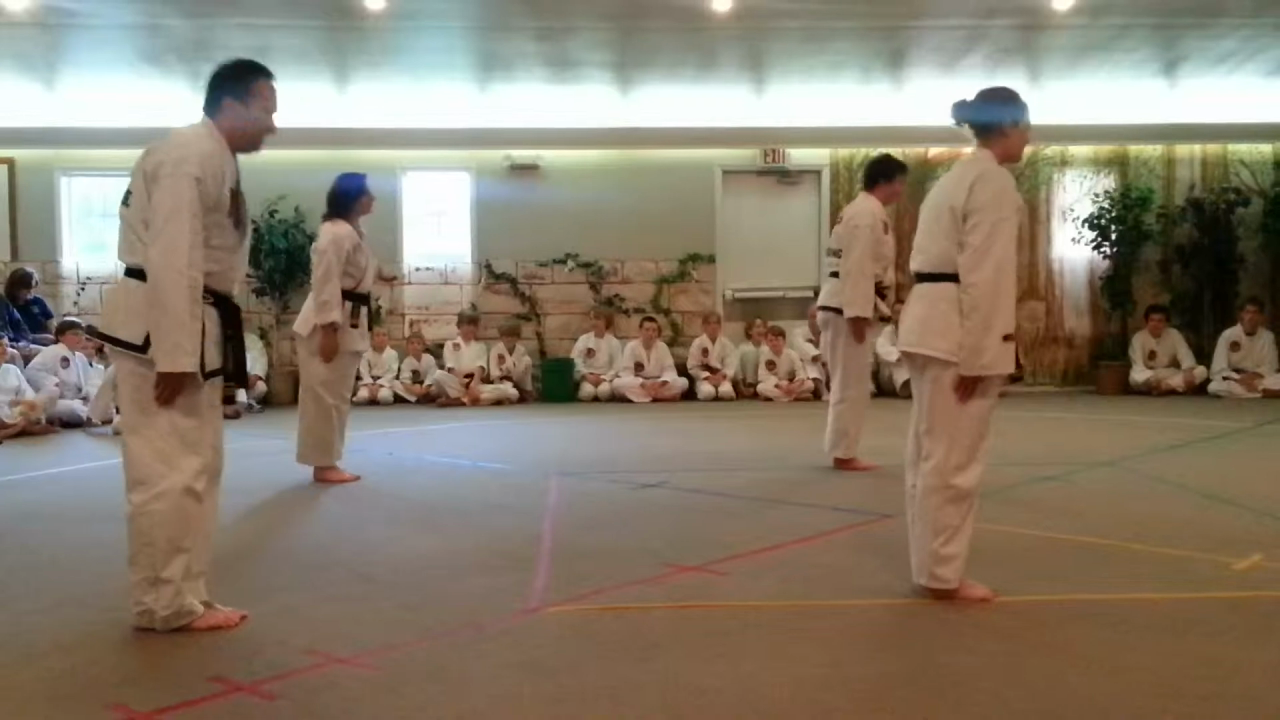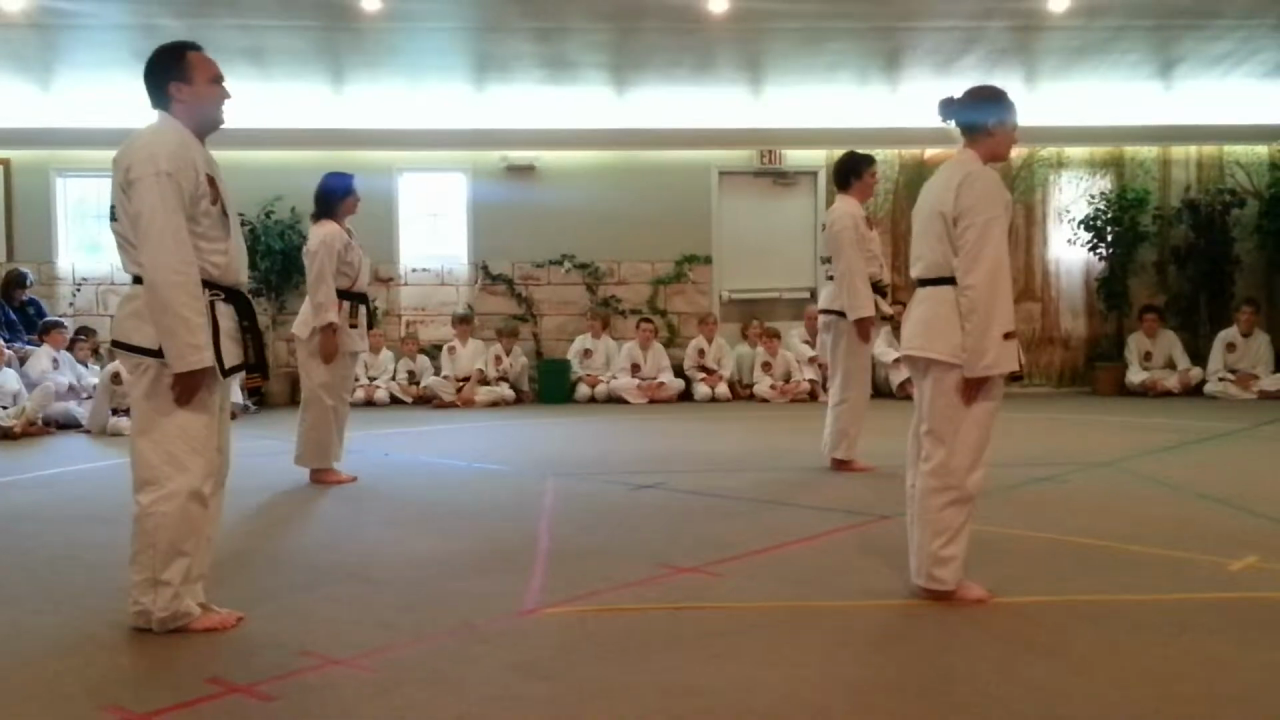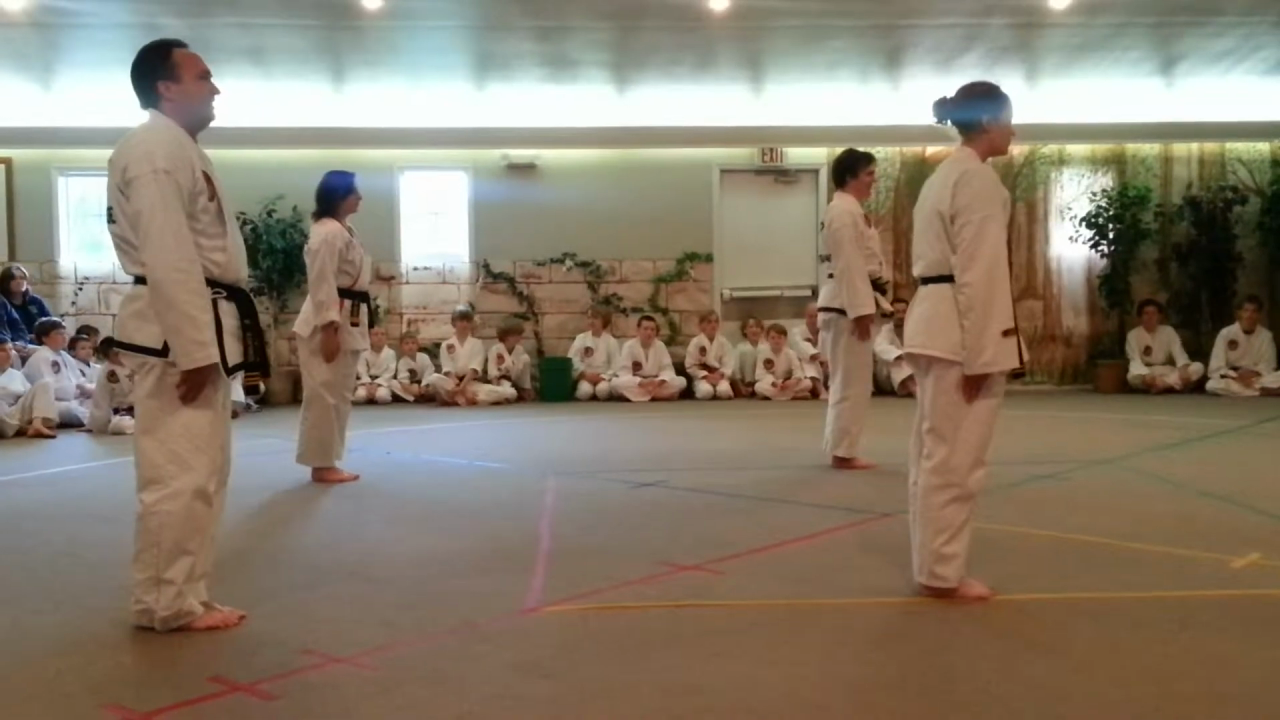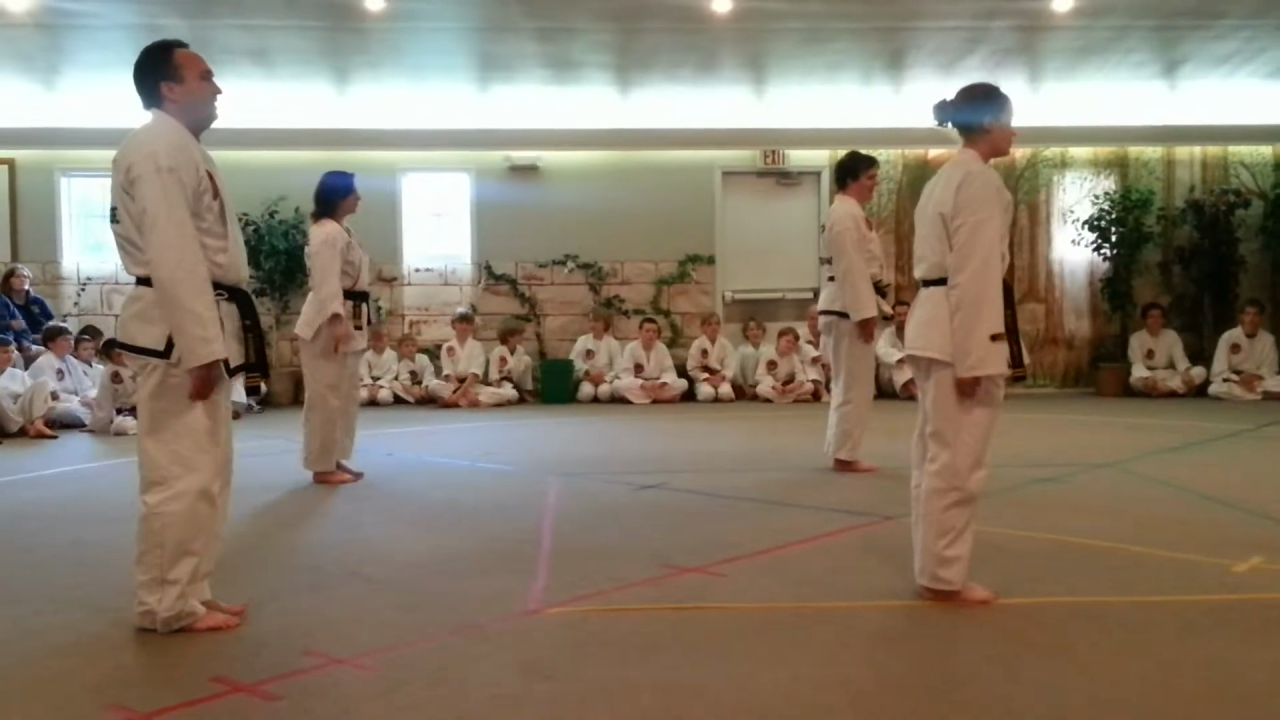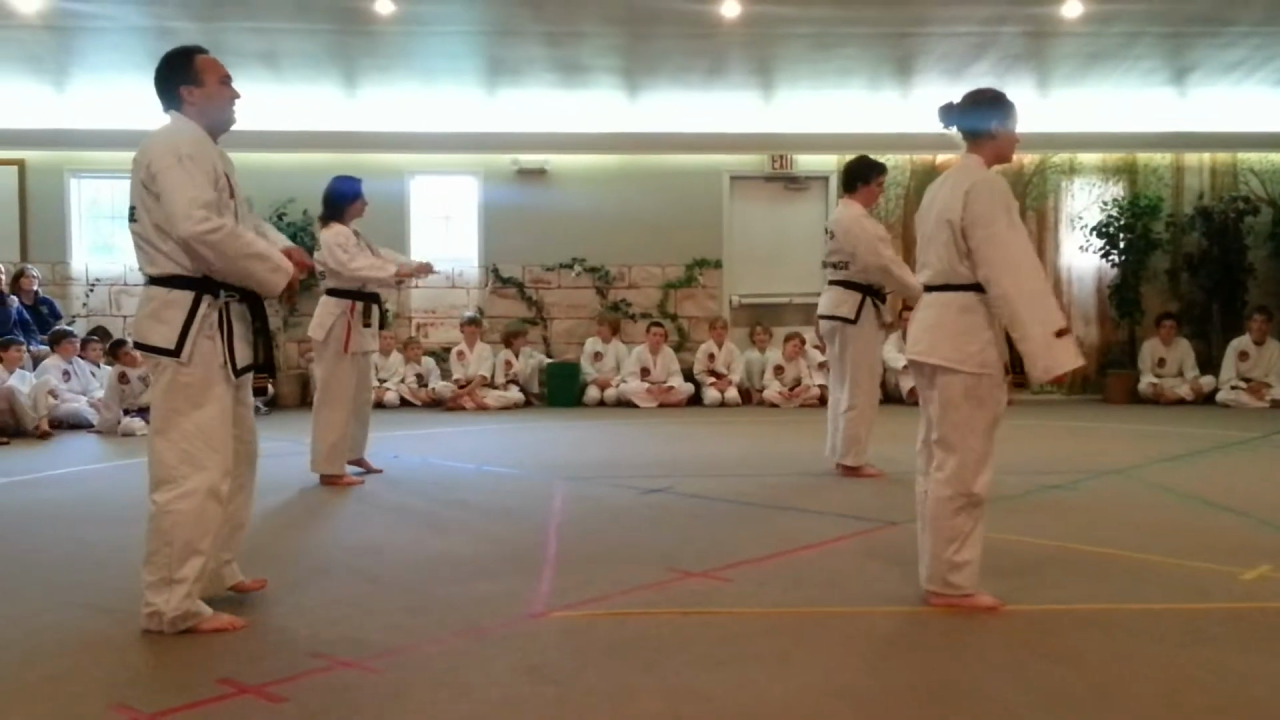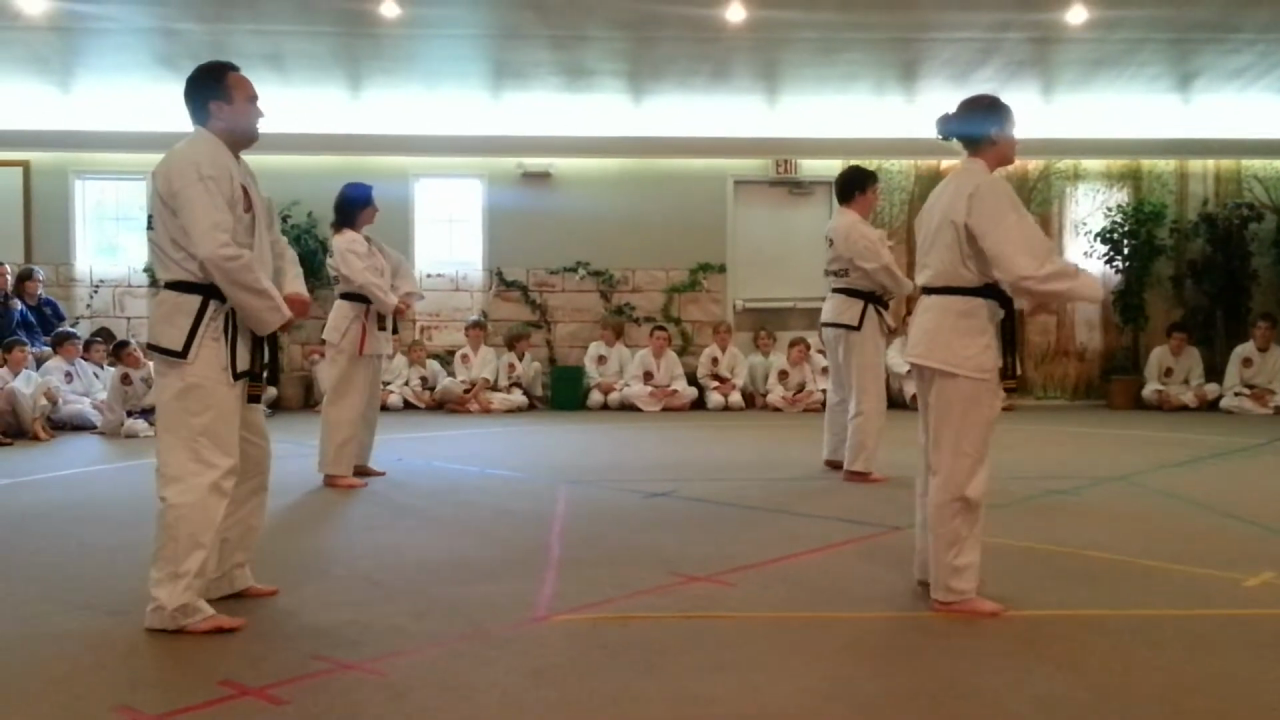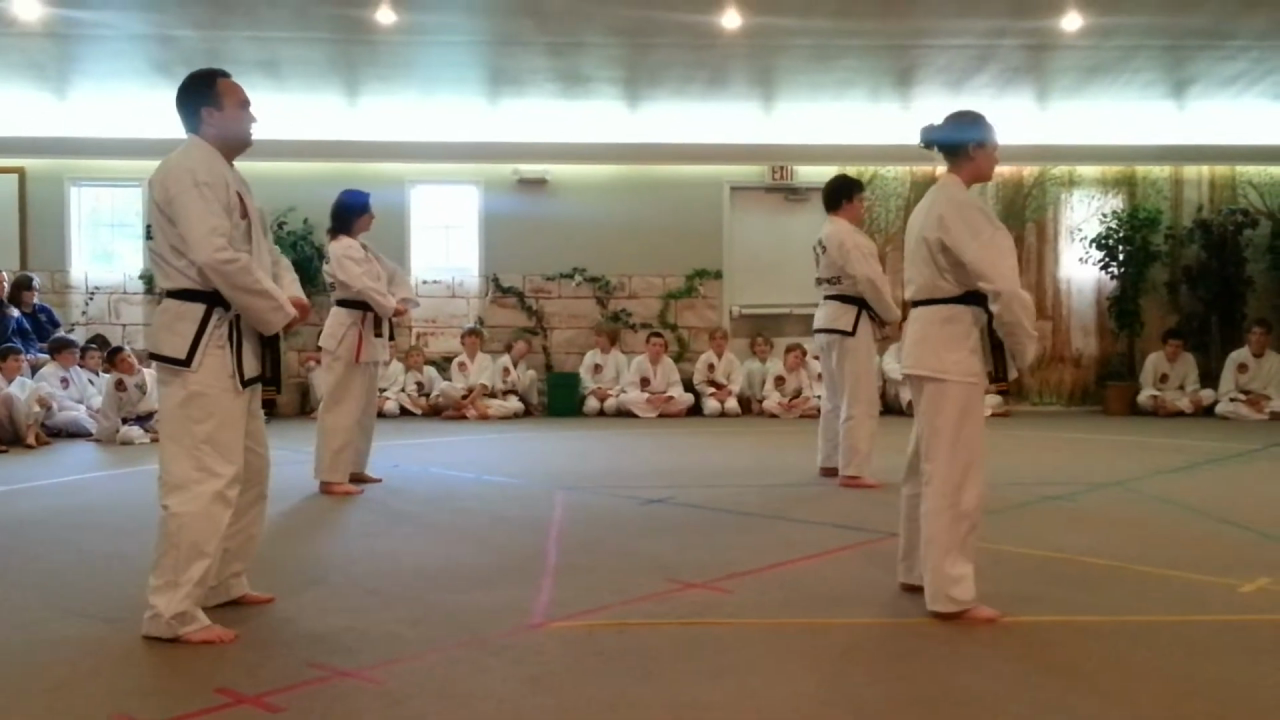
dt=0.4s
person 1, frame 1
left shoulder: (215, 158)
right shoulder: (190, 155)
right elbow: (172, 262)
right wrist: (173, 357)
left hip: (190, 326)
right hip: (161, 330)
left knee: (197, 467)
right knee: (169, 472)
left ankle: (184, 595)
right ankle: (165, 604)
person 1, frame 2
left shoulder: (187, 150)
right shoulder: (158, 151)
right elbow: (166, 263)
right wrist: (188, 354)
left hip: (202, 328)
right hip: (173, 332)
left knee: (201, 471)
right knee: (175, 475)
left ankle: (181, 597)
right ankle: (163, 605)
person 1, frame 3
left shoulder: (179, 148)
right shoulder: (153, 150)
right elbow: (169, 261)
right wrist: (194, 350)
left hip: (199, 326)
right hip: (174, 332)
left knee: (202, 469)
right knee: (179, 472)
left ankle: (182, 594)
right ankle: (166, 604)
person 1, frame 4
left shoulder: (183, 148)
right shoulder: (158, 149)
right elbow: (173, 258)
left wrist: (227, 330)
right wrist: (208, 345)
left hip: (197, 329)
right hip: (176, 333)
left knee: (206, 468)
right knee: (182, 473)
left ankle: (189, 590)
right ankle: (167, 605)
person 1, frame 5
left shoulder: (205, 151)
right shoulder: (174, 146)
left elbow: (241, 221)
right elbow: (202, 230)
left wrist: (283, 251)
right wrist: (274, 272)
left hip: (217, 325)
right hip: (189, 327)
left knee: (234, 455)
right knee: (194, 471)
left ankle: (214, 571)
right ankle: (173, 605)
person 1, frame 6
left shoulder: (235, 168)
right shoulder: (194, 162)
left elbow: (271, 242)
right elbow: (219, 253)
left wrist: (293, 290)
right wrist: (274, 313)
left hip: (230, 334)
right hip: (197, 333)
left knee: (247, 461)
right knee: (201, 469)
left ankle: (225, 574)
right ankle: (176, 603)
person 1, frame 7
left shoulder: (226, 175)
right shoulder: (189, 170)
left elbow: (262, 249)
right elbow: (218, 258)
left wrist: (290, 295)
right wrist: (278, 312)
left hip: (231, 340)
right hip: (201, 341)
left knee: (246, 469)
right knee: (203, 478)
left ankle: (222, 582)
right ankle: (172, 612)
person 2, frame 1
left shoulder: (957, 176)
right shoulder: (993, 180)
right elbow: (985, 276)
right wrist: (978, 356)
left hip: (928, 318)
right hip: (959, 327)
left knee: (931, 451)
right knee: (953, 457)
left ankle: (932, 567)
right ankle: (943, 575)
person 2, frame 2
left shoulder: (942, 178)
right shoulder: (981, 180)
right elbow: (981, 276)
right wrist: (981, 357)
left hip: (930, 323)
right hip: (961, 330)
left knee: (932, 454)
right knee: (953, 458)
left ankle: (931, 568)
right ankle: (940, 576)
person 2, frame 3
left shoulder: (943, 176)
right shoulder: (977, 177)
right elbow: (979, 273)
right wrist: (981, 354)
left hip: (933, 320)
right hip: (962, 328)
left knee: (935, 452)
right knee: (955, 455)
left ankle: (935, 566)
right ankle: (942, 573)
person 2, frame 4
left shoulder: (944, 178)
right shoulder: (979, 179)
right elbow: (975, 274)
right wrist: (976, 355)
left hip: (933, 323)
right hip: (962, 330)
left knee: (937, 455)
right knee: (958, 460)
left ankle: (937, 569)
right ankle: (943, 577)
person 2, frame 5
left shoulder: (943, 184)
right shoulder: (985, 185)
right elbow: (1011, 274)
right wrist: (1051, 347)
left hip: (934, 328)
right hip: (964, 334)
left knee: (940, 461)
right knee: (961, 466)
left ankle: (941, 576)
right ankle: (951, 584)
person 2, frame 6
left shoulder: (946, 188)
right shoulder: (986, 188)
right elbow: (1026, 265)
right wrist: (1087, 285)
left hip: (936, 327)
right hip: (962, 335)
left knee: (942, 461)
right knee: (959, 466)
left ankle: (936, 566)
right ankle: (952, 587)
person 2, frame 7
left shoulder: (932, 203)
right shoulder: (959, 204)
right elbow: (1000, 282)
right wrist: (1024, 345)
left hip: (931, 339)
right hip: (951, 345)
left knee: (929, 464)
right knee: (953, 471)
left ankle: (919, 569)
right ankle: (950, 593)
person 3, frame 1
left shoulder: (862, 209)
right shoulder: (868, 212)
right elbow: (856, 267)
left wrist: (863, 309)
right wrist: (859, 312)
left hip: (843, 302)
right hip: (847, 304)
left knee: (850, 382)
right knee: (851, 383)
left ankle: (842, 449)
right ankle: (843, 454)
person 3, frame 2
left shoulder: (847, 212)
right shoulder: (847, 214)
right elbow: (850, 268)
left wrist: (861, 309)
right wrist: (861, 312)
left hip: (842, 306)
right hip: (847, 307)
left knee: (848, 384)
right knee: (851, 385)
left ankle: (839, 450)
right ankle: (841, 454)
person 3, frame 3
left shoulder: (845, 210)
right shoulder: (846, 212)
right elbow: (849, 266)
left wrist: (860, 307)
right wrist: (860, 310)
left hip: (843, 302)
right hip: (848, 304)
left knee: (847, 381)
right knee: (852, 382)
left ankle: (839, 447)
right ankle: (842, 452)
person 3, frame 4
left shoulder: (847, 212)
right shoulder: (847, 215)
right elbow: (851, 269)
left wrist: (866, 309)
right wrist: (866, 312)
left hip: (843, 305)
right hip: (849, 306)
left knee: (848, 383)
right knee: (855, 385)
left ankle: (840, 449)
right ankle: (844, 455)
person 3, frame 5
left shoulder: (842, 216)
right shoulder: (857, 220)
right elbow: (883, 264)
left wrist: (903, 286)
right wrist: (915, 290)
left hip: (838, 304)
right hip: (853, 308)
left knee: (844, 385)
right knee: (859, 389)
left ankle: (841, 451)
right ankle: (851, 460)
person 3, frame 6
left shoulder: (838, 225)
right shoulder: (855, 228)
right elbow: (882, 267)
left wrist: (891, 287)
right wrist: (906, 287)
left hip: (839, 310)
right hip: (856, 315)
left knee: (842, 390)
right knee: (867, 395)
left ankle: (836, 453)
right ankle: (857, 465)
person 3, frame 7
left shoulder: (825, 236)
right shoulder: (849, 236)
right elbow: (871, 280)
left wrist: (879, 313)
right wrist: (890, 314)
left hip: (829, 318)
right hip: (850, 321)
left knee: (835, 396)
right knee: (859, 401)
left ankle: (830, 461)
right ankle: (852, 470)
person 4, frame 1
left shoulder: (354, 231)
right shoulder: (336, 233)
right elbow: (324, 284)
right wrist: (329, 330)
left hip: (346, 321)
right hip: (328, 323)
left knee: (337, 395)
right knee: (324, 394)
left ankle: (328, 462)
right ankle: (323, 466)
person 4, frame 2
left shoulder: (344, 232)
right shoulder: (326, 234)
right elbow: (320, 286)
left wrist: (364, 327)
right wrist: (327, 332)
left hip: (346, 323)
right hip: (327, 324)
left knee: (338, 397)
right knee: (323, 396)
left ankle: (325, 463)
right ankle: (319, 467)
person 4, frame 3
left shoulder: (345, 231)
right shoulder: (328, 233)
right elbow: (321, 286)
left wrist: (365, 326)
right wrist: (329, 330)
left hip: (347, 321)
right hip: (328, 322)
left knee: (339, 395)
right knee: (324, 394)
left ankle: (326, 462)
right ankle: (321, 465)
person 4, frame 4
left shoulder: (342, 232)
right shoulder: (327, 234)
right elbow: (326, 281)
left wrist: (367, 321)
right wrist: (337, 321)
left hip: (346, 322)
right hip: (327, 323)
left knee: (346, 395)
right knee: (326, 396)
left ankle: (335, 459)
right ankle: (323, 467)
person 4, frame 5
left shoulder: (355, 235)
right shoulder: (333, 236)
left elbow: (382, 257)
right elbow: (356, 267)
left wrist: (415, 267)
right wrist: (398, 273)
left hip: (357, 322)
right hip: (339, 322)
left knee: (360, 393)
right knee: (336, 396)
left ankle: (353, 454)
right ankle: (330, 468)
person 4, frame 6
left shoulder: (368, 243)
right shoulder: (345, 242)
left elbow: (399, 266)
right elbow: (365, 279)
left wrist: (405, 296)
right wrist: (391, 304)
left hip: (371, 326)
right hip: (352, 325)
left knee: (369, 398)
right knee: (346, 397)
left ankle: (356, 461)
right ankle: (335, 470)
person 4, frame 7
left shoulder: (363, 249)
right shoulder: (342, 248)
left elbow: (394, 274)
right elbow: (363, 284)
left wrist: (403, 300)
right wrist: (391, 308)
left hip: (367, 332)
right hip: (349, 331)
left knee: (365, 405)
right knee: (341, 404)
left ankle: (353, 468)
right ankle: (331, 477)
